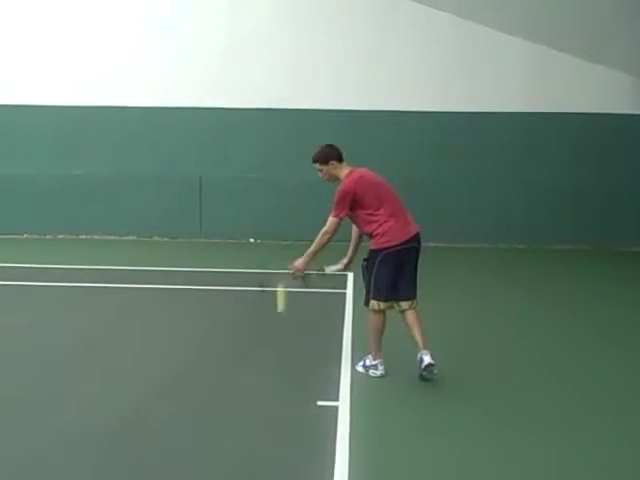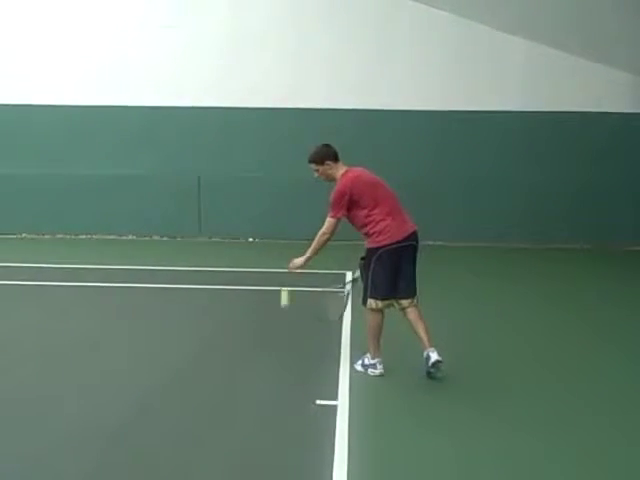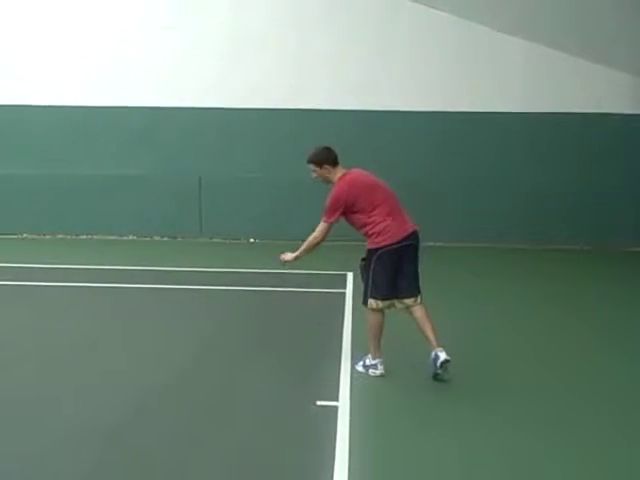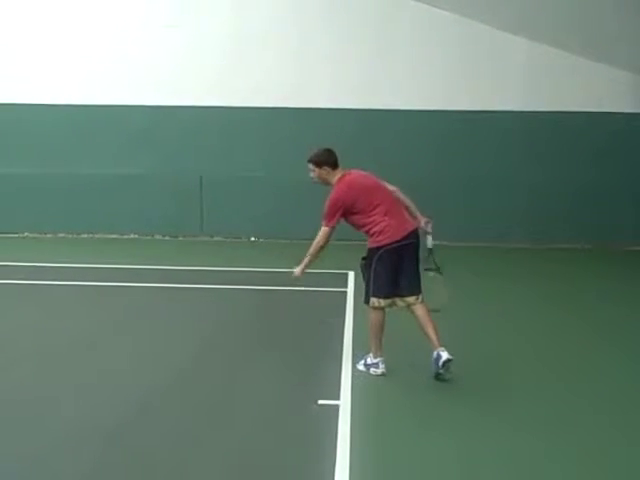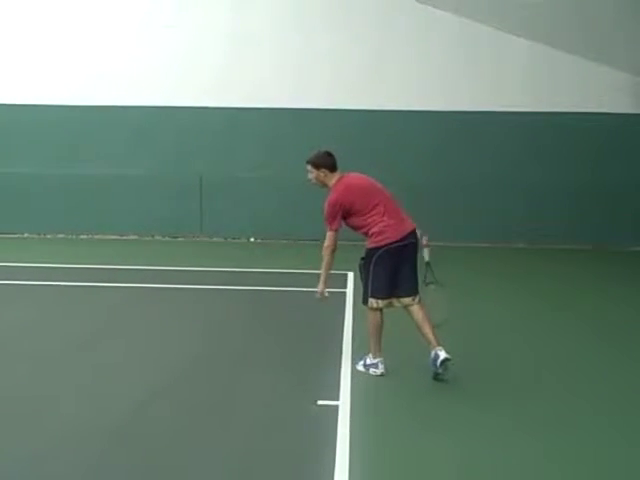
dt=0.2s
person 1, frame 1
left shoulder: (346, 187)
right shoulder: (362, 176)
left elbow: (328, 231)
left wrist: (305, 259)
right wrist: (349, 257)
left hip: (388, 245)
right hip: (410, 238)
left knee: (376, 305)
right knee: (407, 303)
left ankle: (375, 361)
right ankle: (424, 354)
person 1, frame 2
left shoulder: (343, 188)
right shoulder: (359, 174)
left elbow: (327, 232)
left wrist: (305, 258)
left hip: (385, 244)
right hip: (407, 236)
left knee: (374, 303)
right knee: (407, 300)
left ankle: (373, 360)
right ankle: (430, 352)
person 1, frame 3
left shoulder: (339, 192)
right shoulder: (358, 175)
left elbow: (319, 235)
right elbow: (382, 203)
left wrist: (295, 255)
left hip: (384, 244)
right hip: (408, 235)
left knee: (375, 304)
right knee: (412, 299)
left ankle: (374, 361)
right ankle: (437, 351)
person 1, frame 4
left shoulder: (337, 196)
right shoulder: (359, 176)
left elbow: (322, 239)
right elbow: (394, 192)
left wrist: (303, 266)
right wrist: (418, 218)
left hip: (385, 243)
right hip: (408, 235)
left knee: (376, 302)
right knee: (414, 298)
left ankle: (376, 360)
right ankle: (439, 351)
person 1, frame 5
left shoulder: (335, 198)
right shoulder: (356, 179)
left elbow: (330, 245)
left wrist: (322, 281)
right wrist: (414, 230)
left hip: (384, 244)
right hip: (406, 236)
left knee: (374, 303)
right knee: (411, 299)
left ankle: (375, 360)
right ankle: (437, 350)
